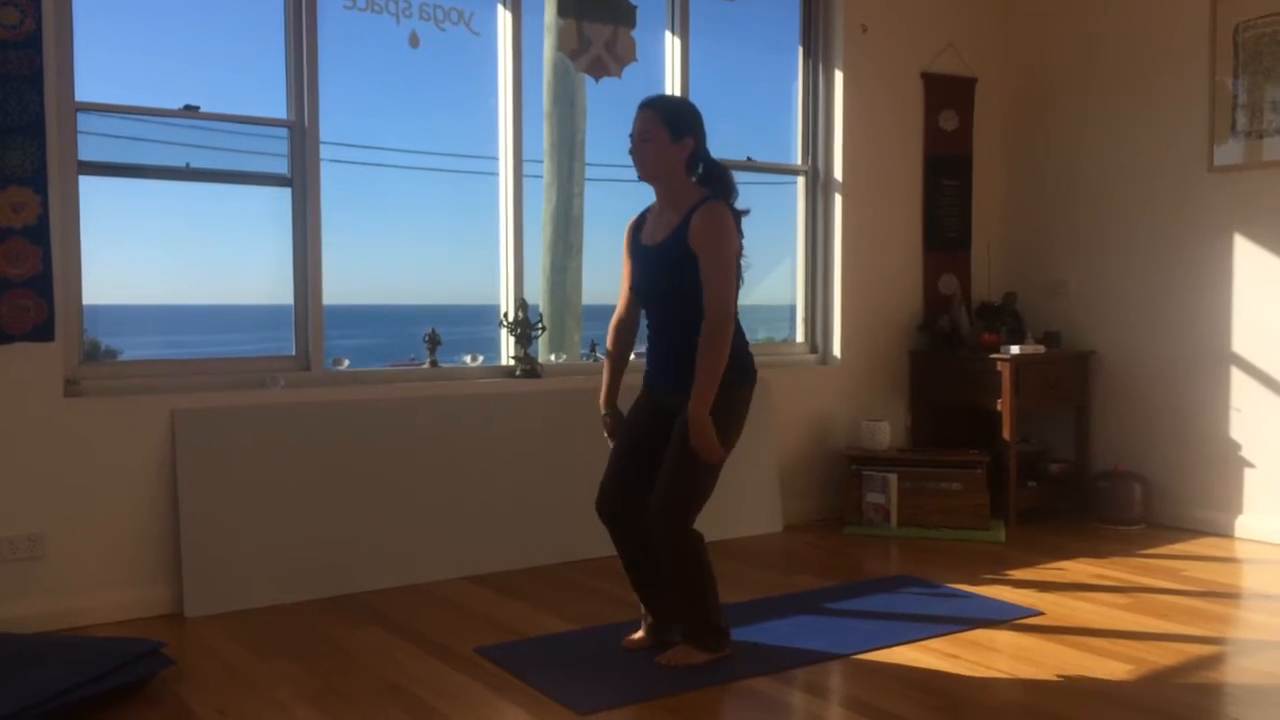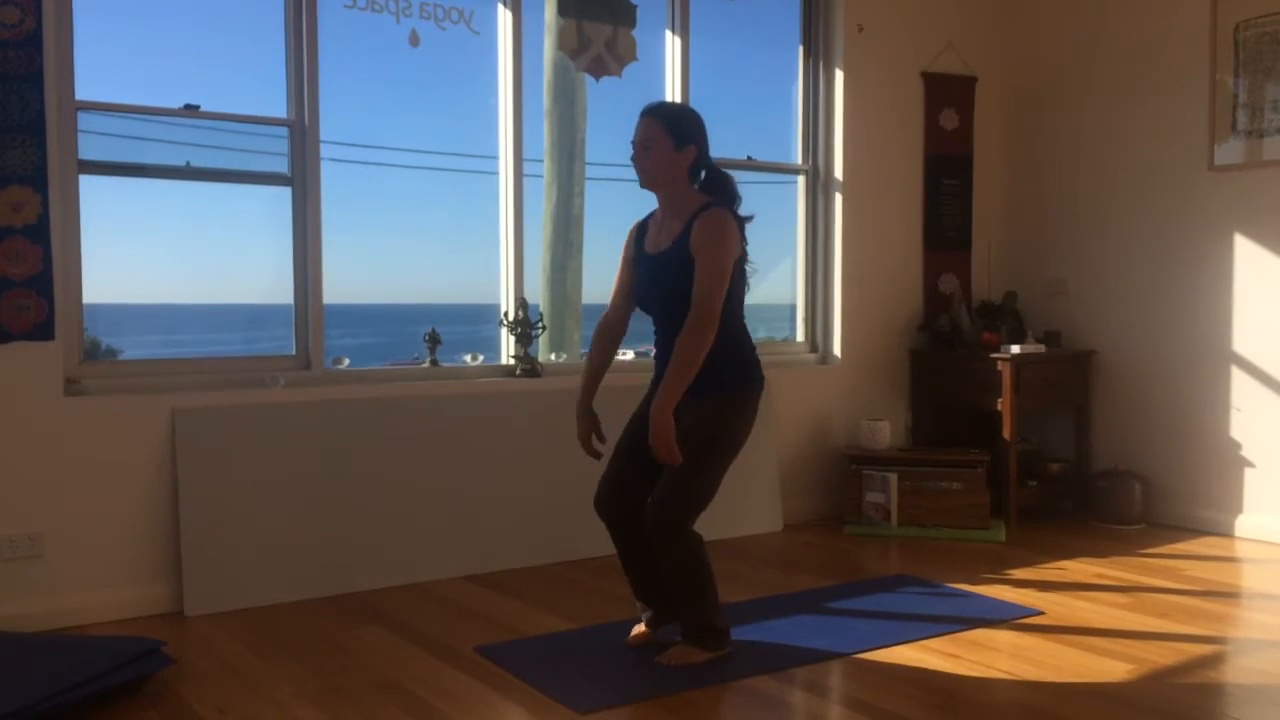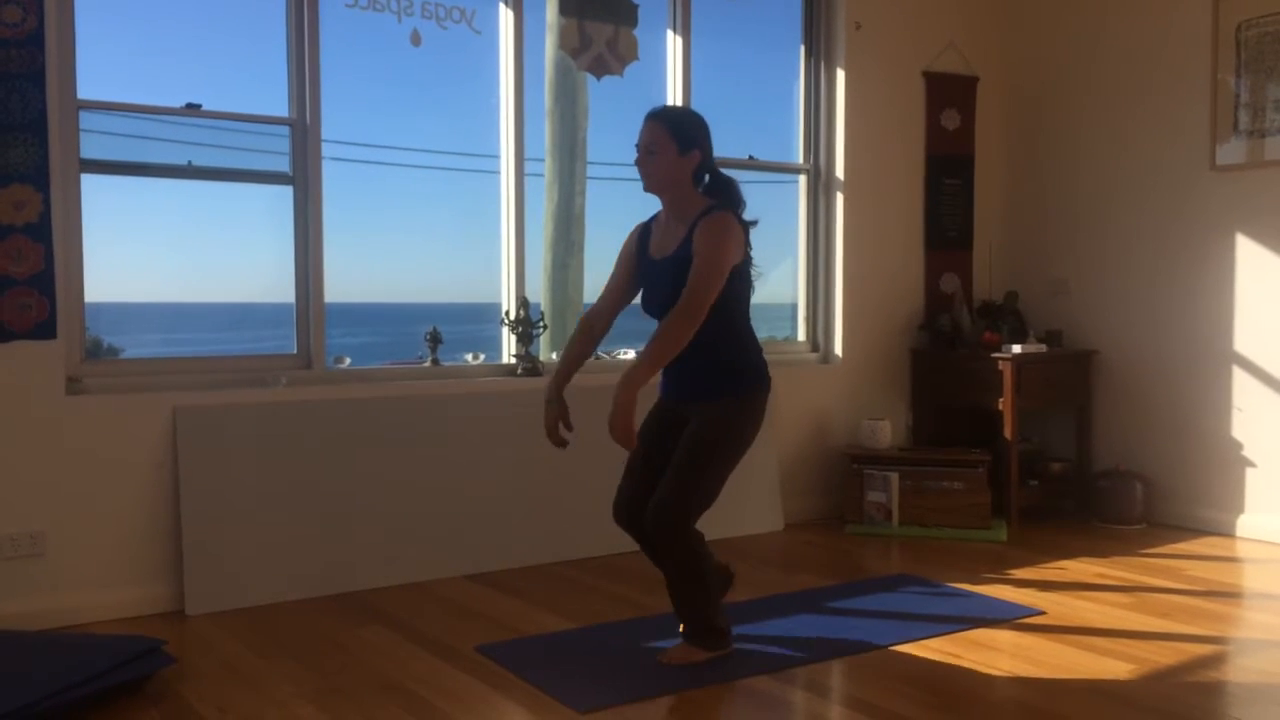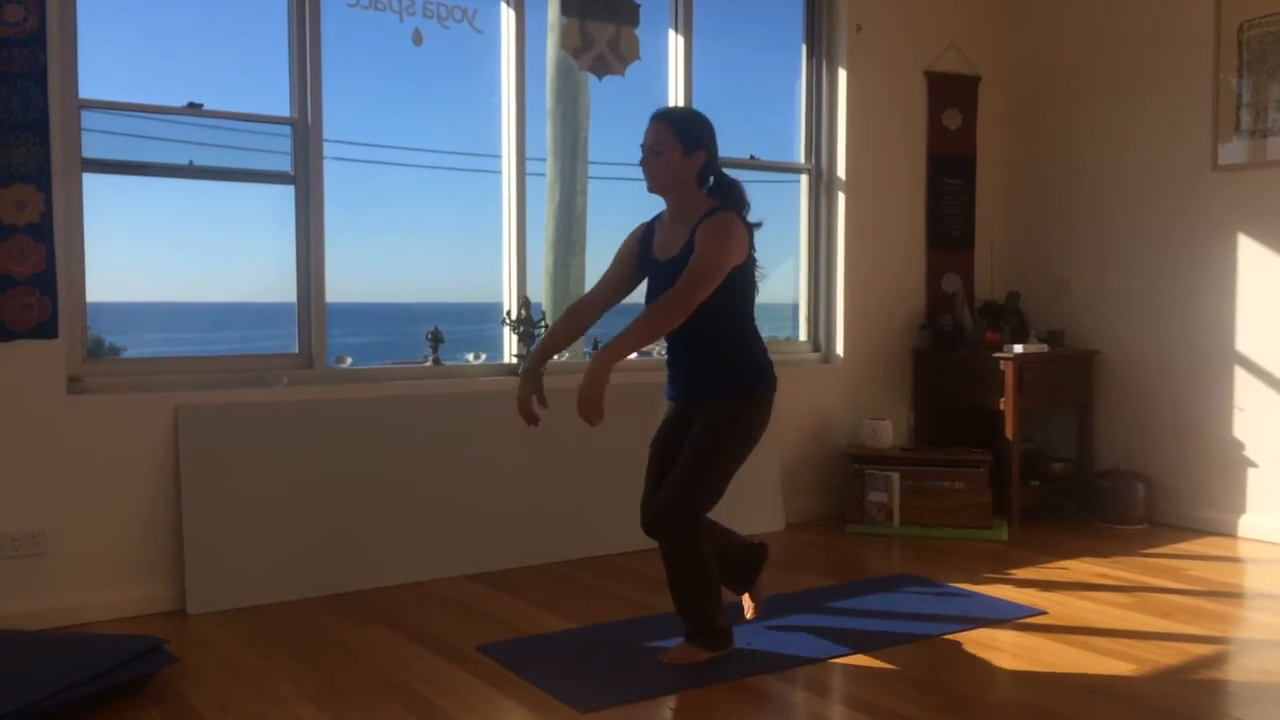
dt=0.2s
person 1, frame 1
left shoulder: (711, 219)
right shoulder: (637, 227)
left elbow: (719, 320)
right elbow: (624, 320)
left wrist: (701, 411)
right wrist: (608, 400)
left hip: (716, 387)
right hip: (660, 387)
left knee: (669, 514)
right knee: (616, 503)
left ankle: (706, 634)
right ankle: (662, 617)
person 1, frame 2
left shoulder: (715, 224)
right shoulder: (640, 234)
left elbow: (703, 322)
right elbow: (613, 322)
left wrist: (665, 410)
right wrist: (585, 400)
left hip: (724, 391)
right hip: (669, 388)
left knee: (668, 514)
right knee: (614, 499)
left ankle: (706, 634)
right ankle: (662, 606)
person 1, frame 3
left shoulder: (719, 227)
right shoulder: (643, 237)
left elbow: (688, 316)
right elbow: (599, 316)
left wrist: (628, 389)
right wrist: (556, 386)
left hip: (732, 395)
right hip: (679, 394)
left knee: (668, 514)
right knee: (630, 508)
left ankle: (708, 632)
right ankle: (711, 579)
person 1, frame 4
left shoulder: (723, 228)
right shoulder: (645, 237)
left elbow: (677, 307)
right elbow: (590, 305)
left wrist: (603, 362)
right wrist: (536, 362)
left hip: (739, 395)
right hip: (687, 397)
left knee: (673, 515)
right knee: (658, 517)
left ankle: (708, 634)
right ankle: (745, 563)
